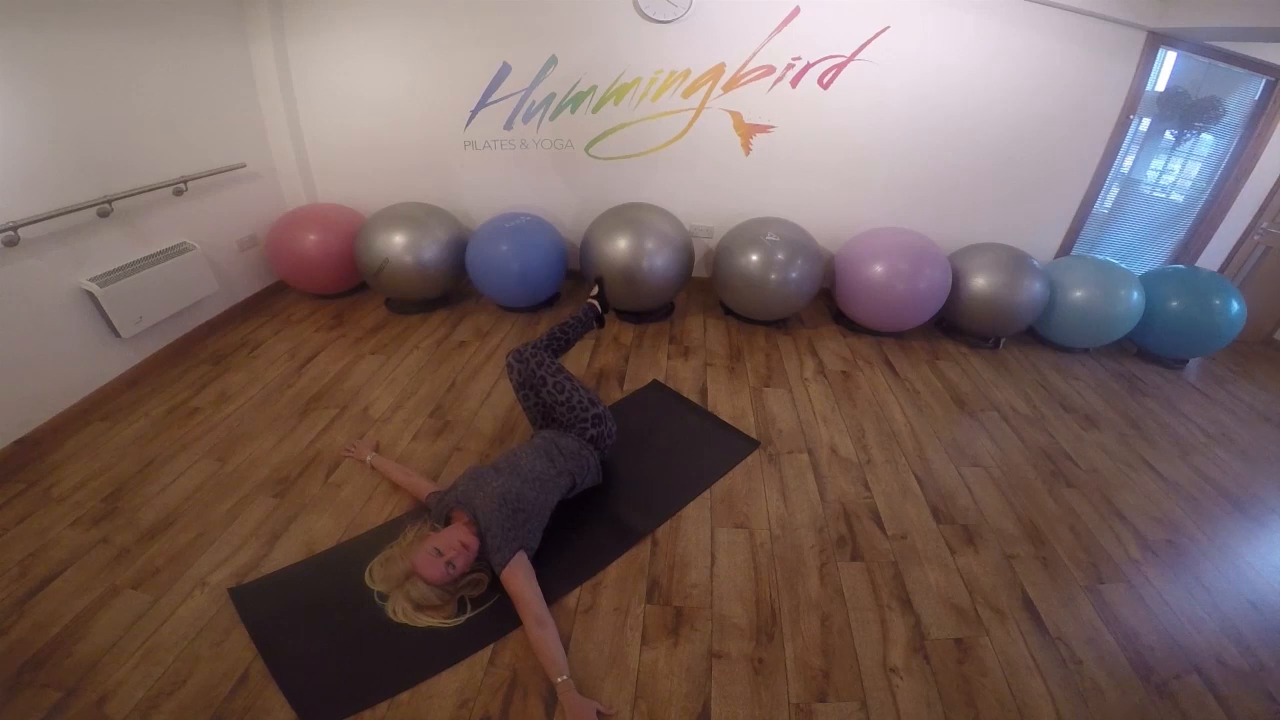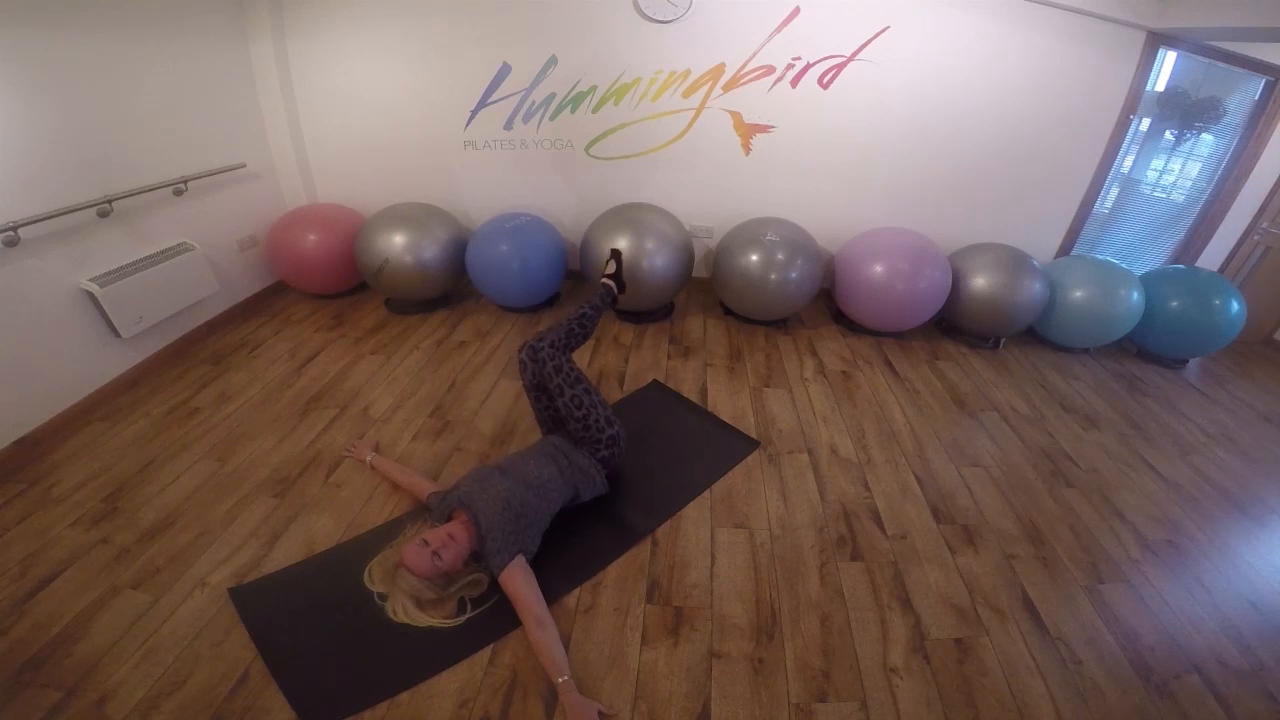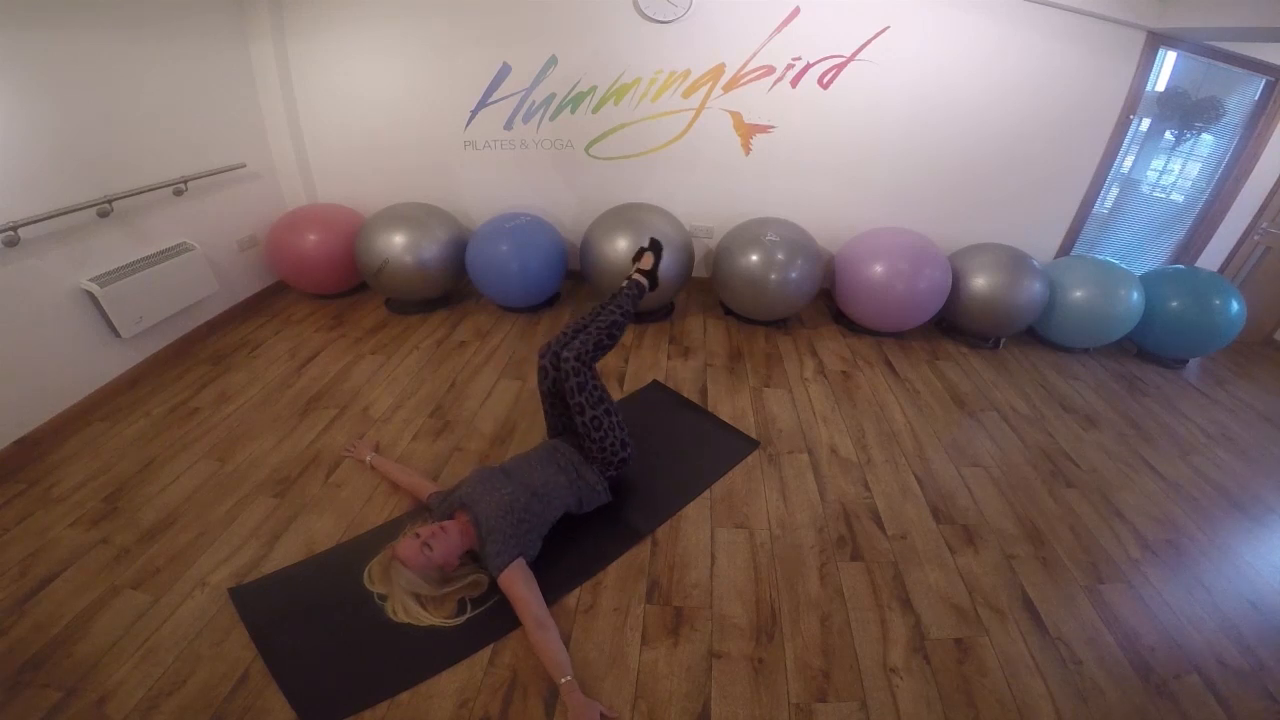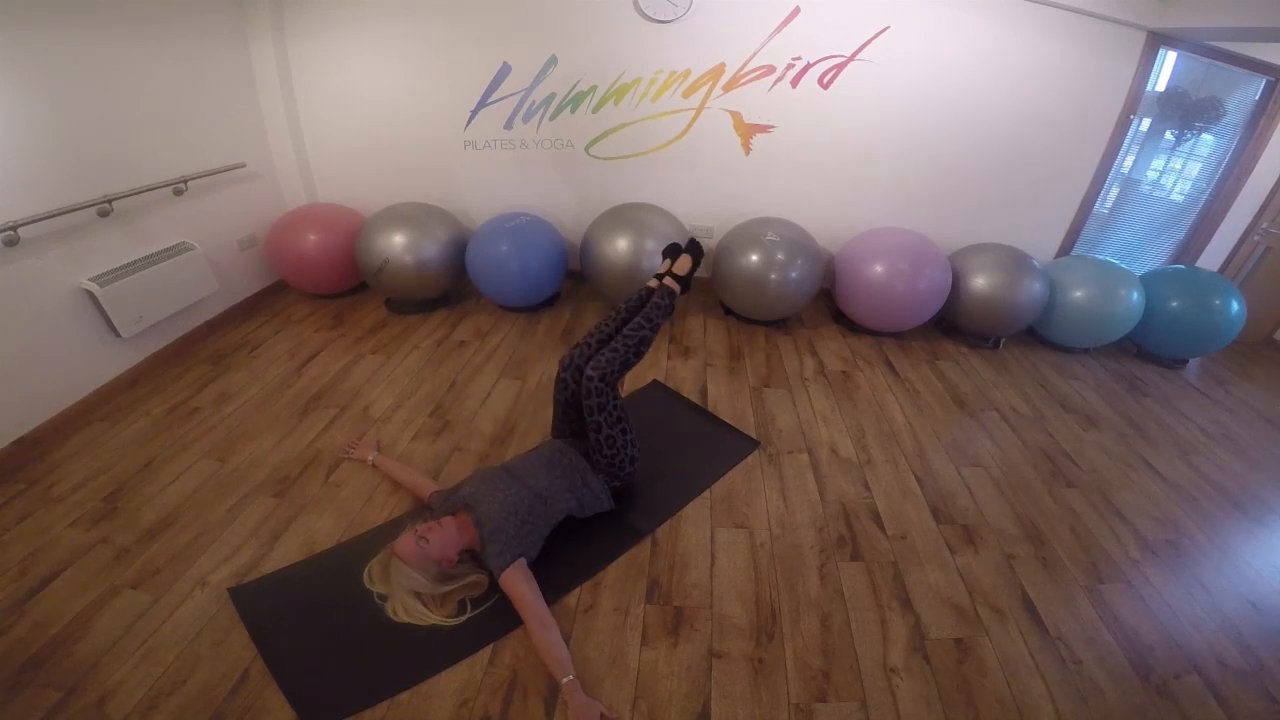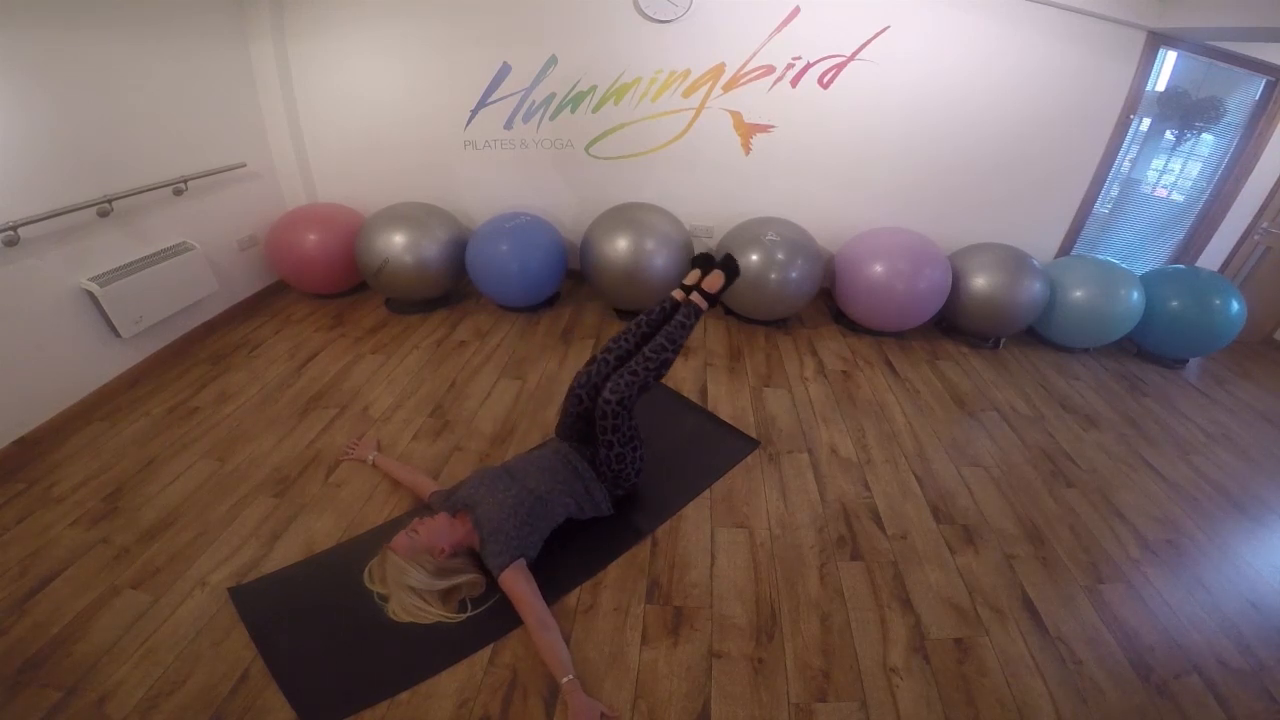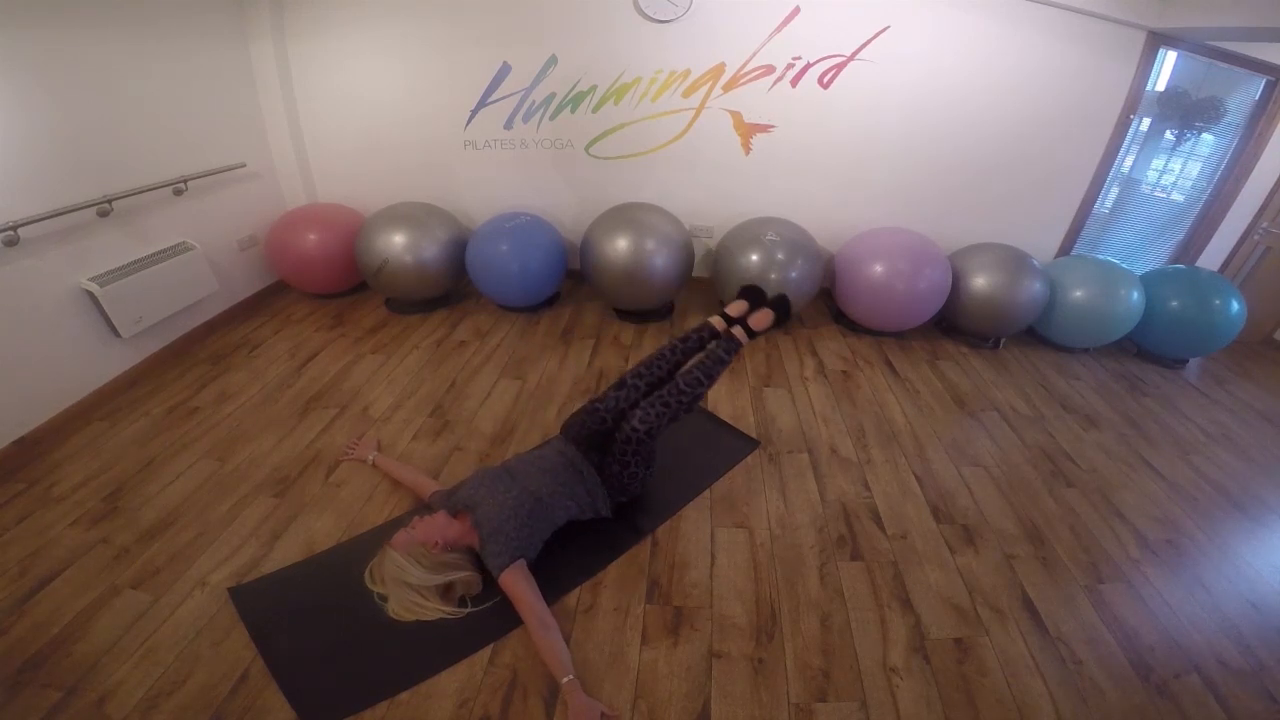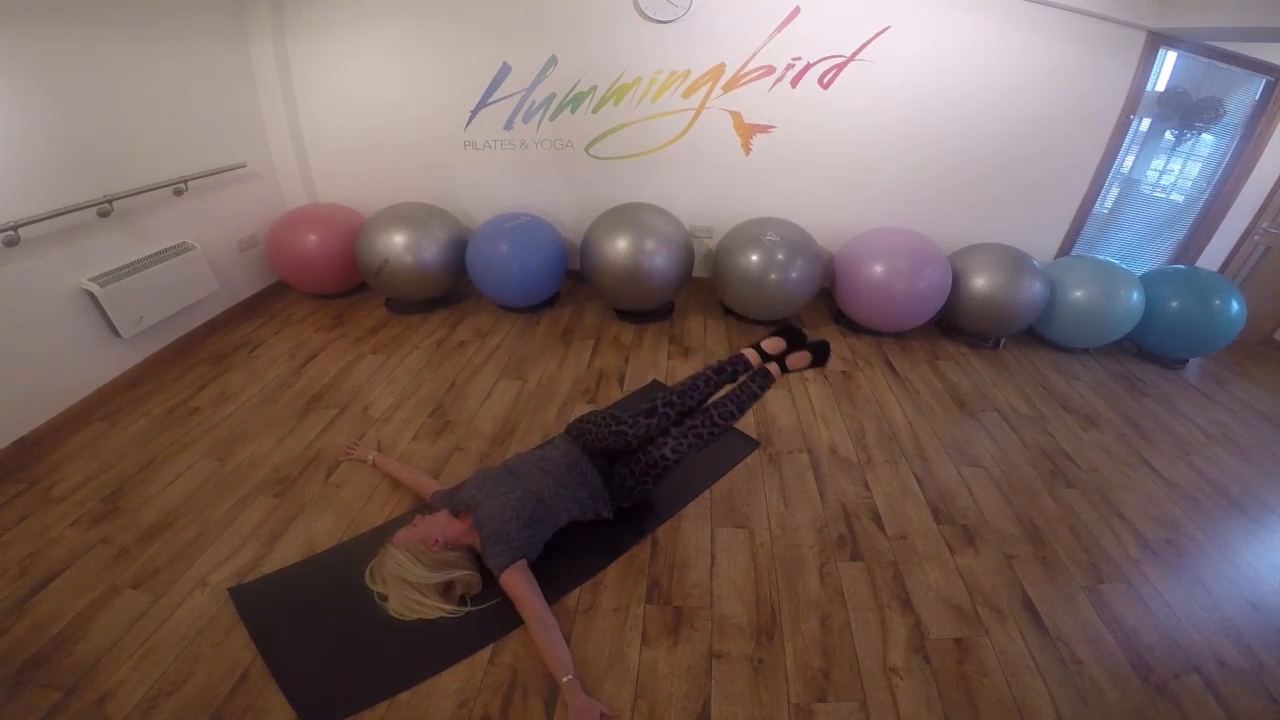
dt=0.5s
person 1, frame 1
left shoulder: (443, 509)
right shoulder: (498, 545)
left elbow: (413, 478)
right elbow: (537, 620)
left wrist: (370, 456)
left hip: (550, 441)
right hip: (583, 444)
left ankle: (595, 308)
right ankle: (594, 309)
person 1, frame 2
left shoulder: (446, 509)
right shoulder: (496, 549)
left elbow: (414, 478)
right elbow: (537, 622)
left wrist: (370, 456)
left hip: (555, 448)
right hip: (589, 457)
left knee: (535, 352)
right knee: (544, 352)
left ankle: (609, 288)
right ankle: (609, 287)
person 1, frame 3
left shoulder: (449, 508)
right shoulder: (496, 550)
left elbow: (414, 478)
right elbow: (538, 623)
left wrist: (371, 456)
left hip: (560, 450)
right hip: (595, 469)
left knee: (555, 356)
right knee: (570, 360)
left ankle: (636, 281)
right ankle: (638, 283)
person 1, frame 4
left shoulder: (449, 507)
right shoulder: (496, 549)
left elbow: (415, 478)
right elbow: (539, 621)
left wrist: (372, 455)
left hip: (562, 452)
right hip: (599, 475)
left knee: (576, 367)
right knee: (597, 375)
left ankle: (662, 283)
right ankle: (671, 288)
person 1, frame 5
left shoulder: (451, 505)
right shoulder: (495, 548)
left elbow: (417, 477)
right elbow: (539, 621)
left wrist: (373, 456)
left hip: (565, 450)
right hip: (601, 481)
left knee: (591, 383)
right knee: (615, 394)
left ankle: (685, 294)
right ankle: (698, 302)
person 1, frame 6
left shoulder: (451, 505)
right shoulder: (495, 548)
left elbow: (418, 480)
right elbow: (540, 621)
left wrist: (373, 456)
left hip: (571, 449)
right hip: (606, 484)
left knee: (618, 402)
right knee: (640, 421)
left ankle: (727, 322)
right ankle: (739, 333)
person 1, frame 7
left shoulder: (454, 503)
right shoulder: (495, 548)
left elbow: (421, 479)
right elbow: (540, 620)
left wrist: (374, 456)
left hip: (578, 445)
right hip: (608, 489)
left knee: (643, 424)
right knee: (665, 448)
left ankle: (759, 356)
right ankle: (770, 368)
